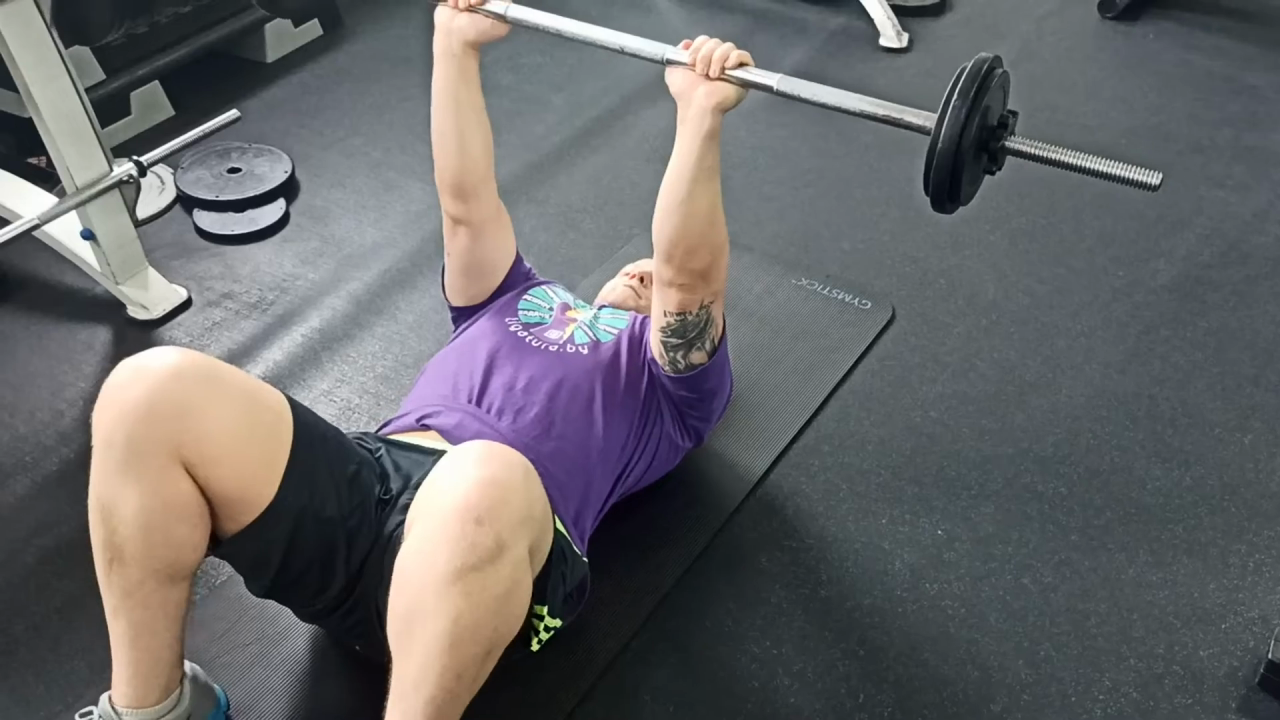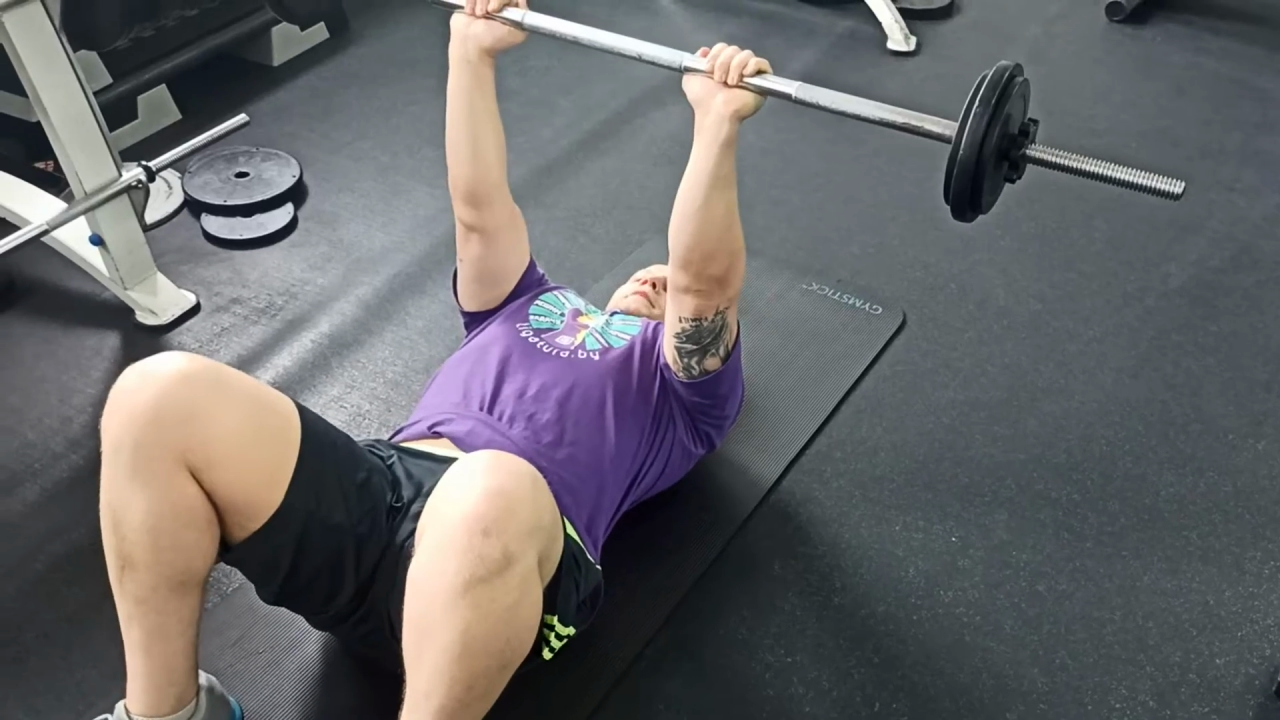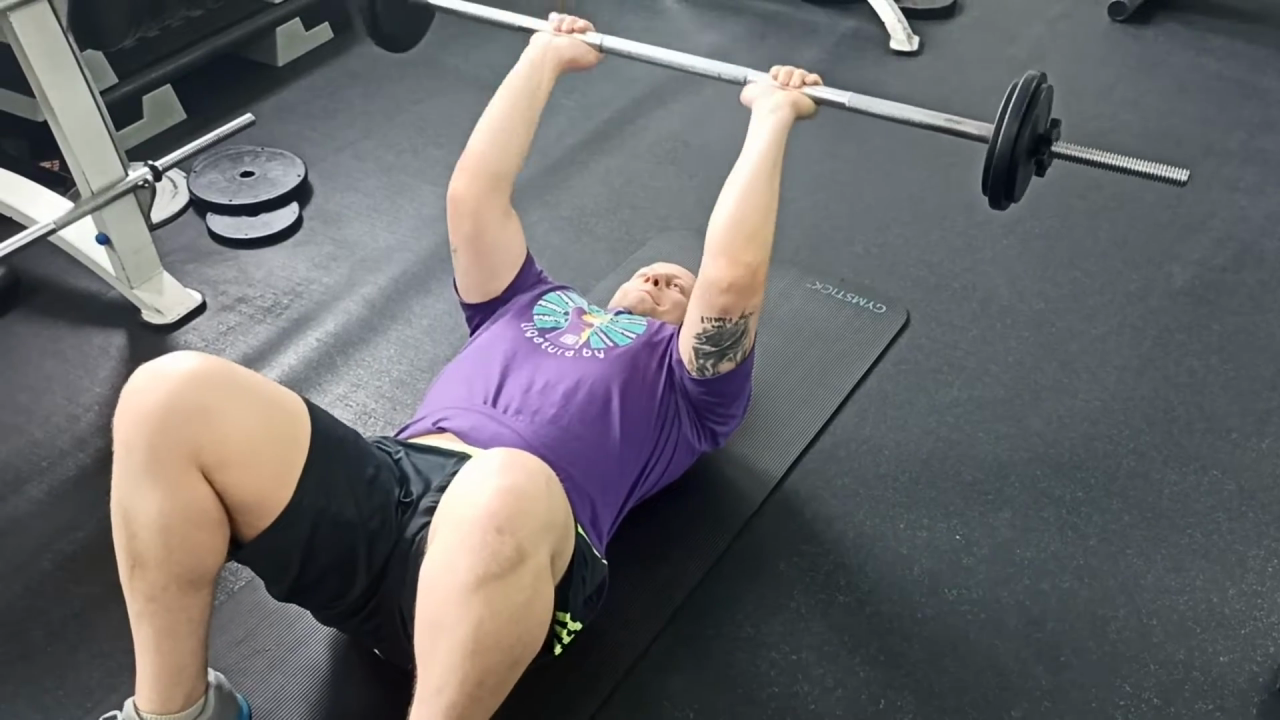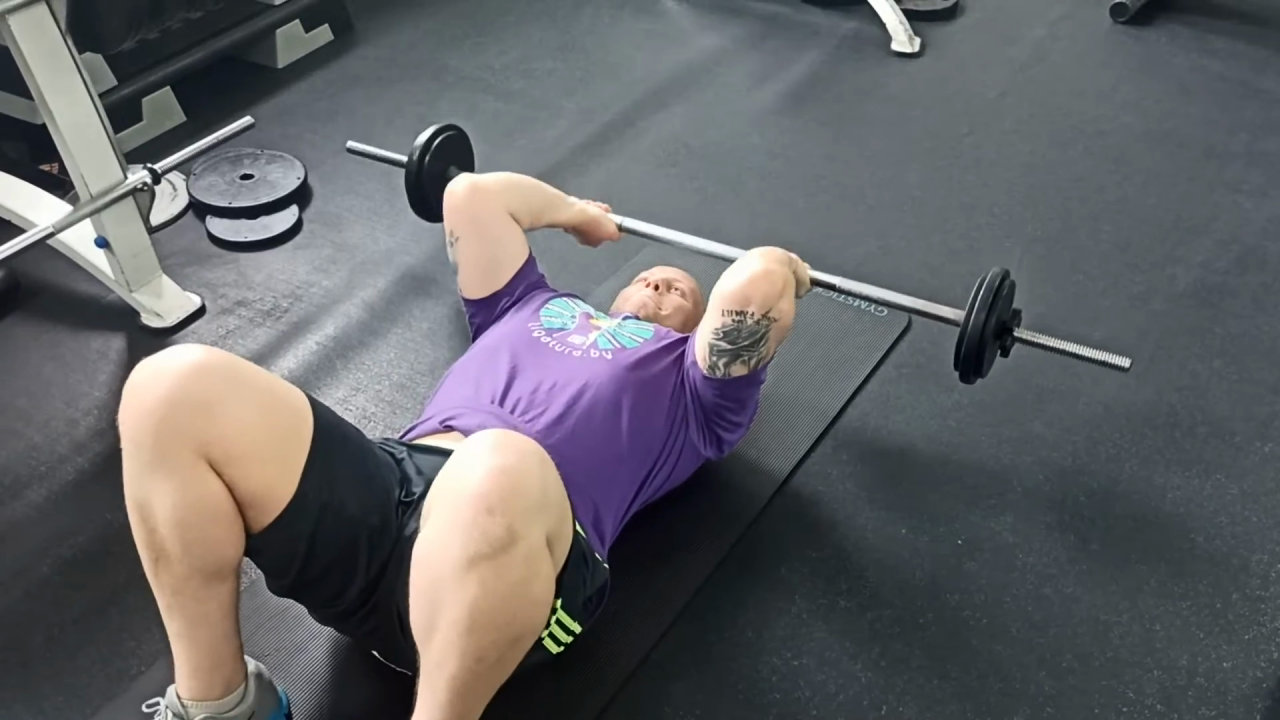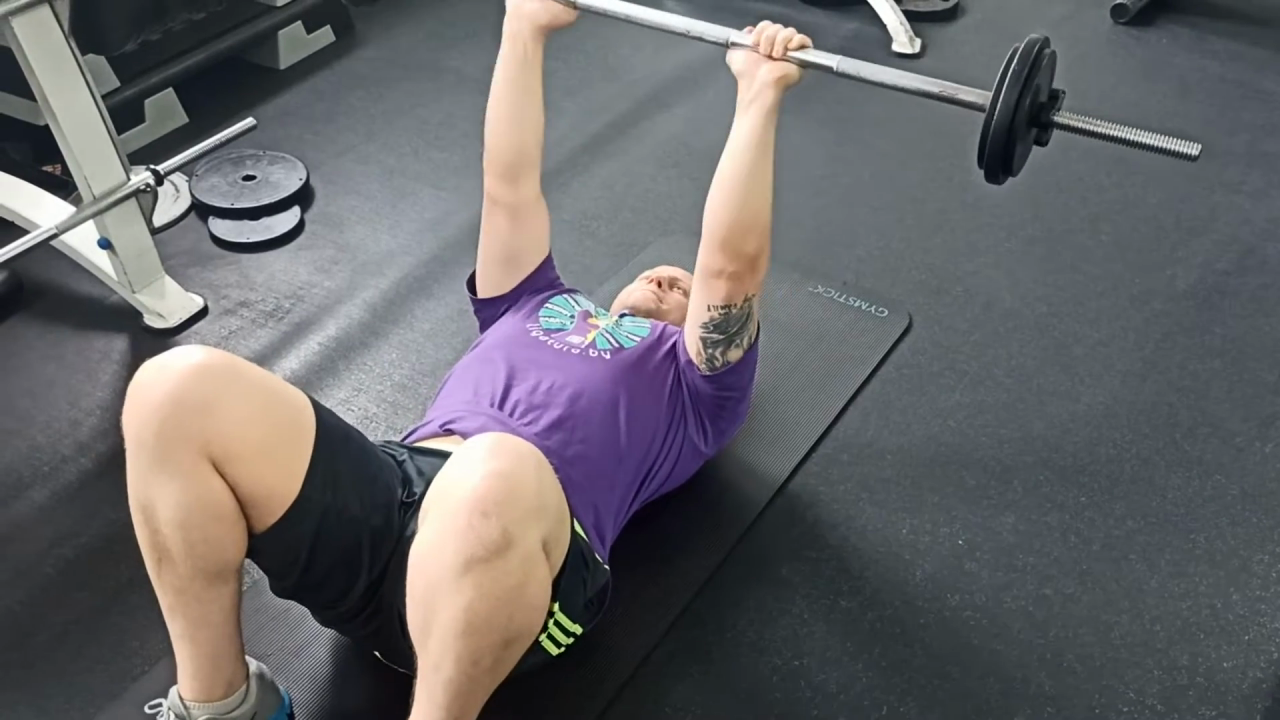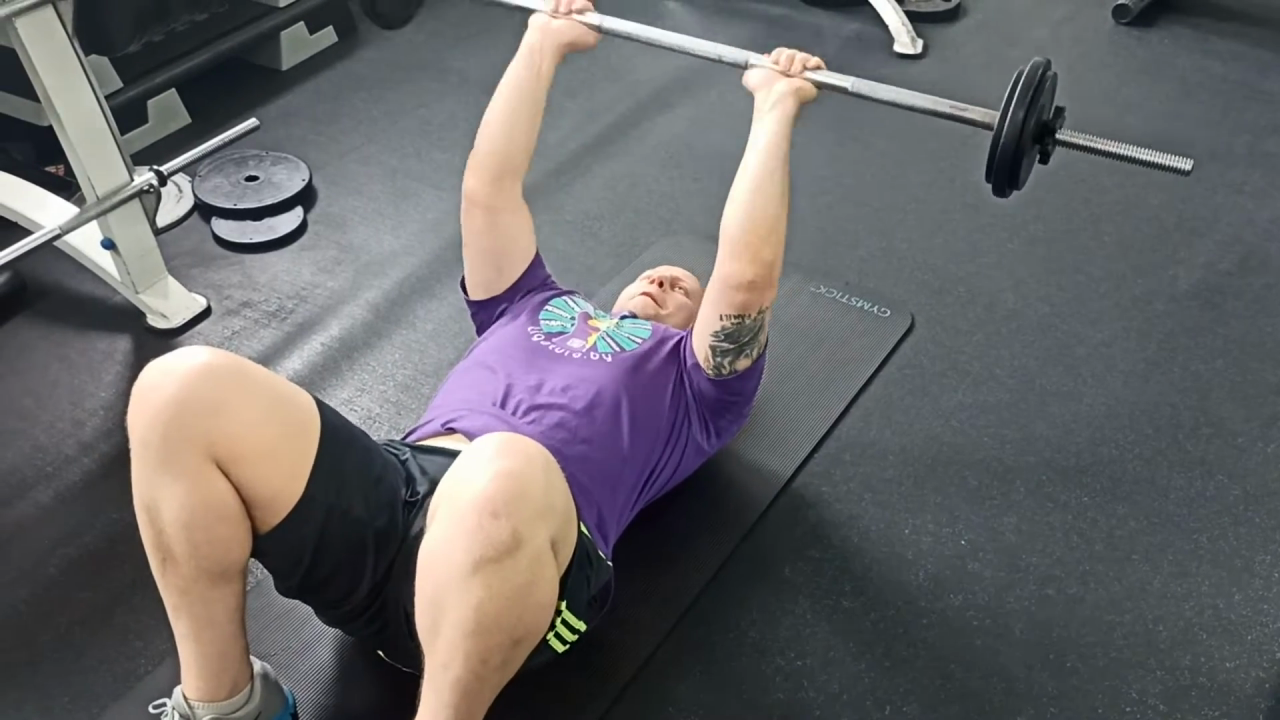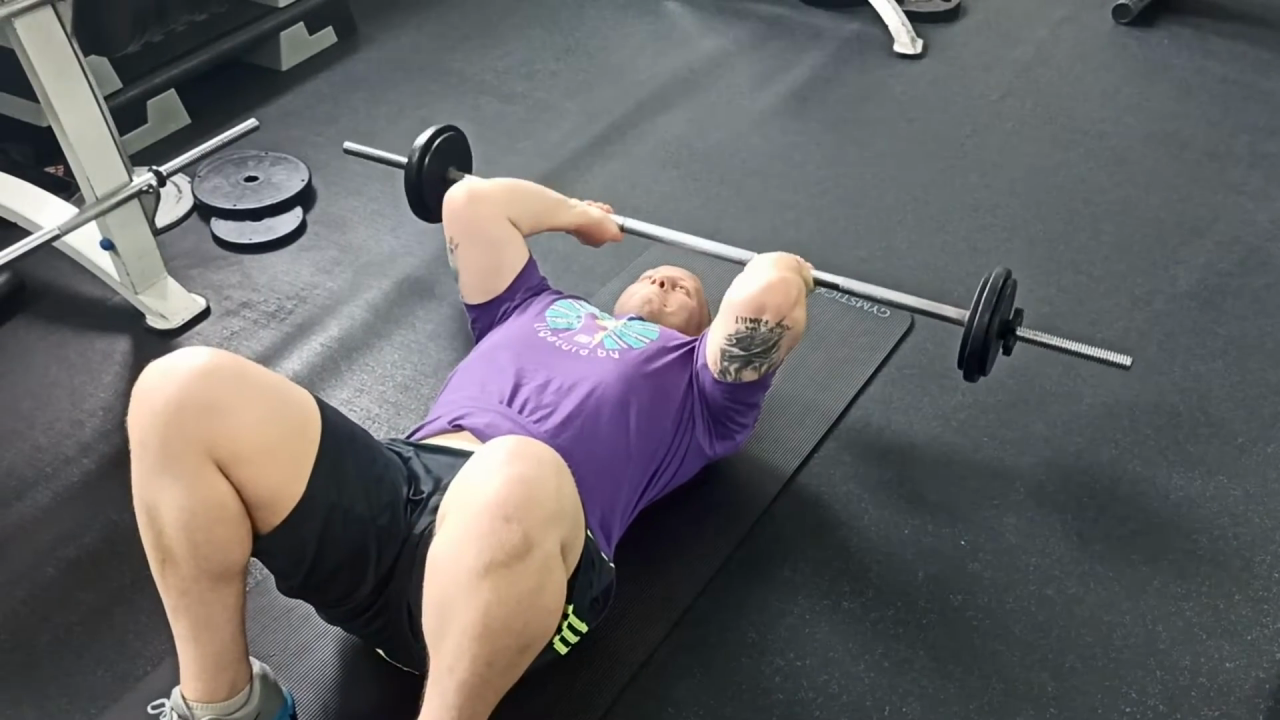
dt=0.7s
person 1, frame 1
left shoulder: (677, 379)
right shoulder: (519, 301)
left elbow: (691, 275)
right elbow: (467, 202)
left wrist: (700, 115)
left hip: (491, 519)
right hip: (366, 481)
left knee: (483, 484)
right knee: (154, 391)
person 1, frame 2
left shoulder: (689, 385)
right shoulder: (531, 306)
left elbow: (706, 282)
right elbow: (480, 210)
left wrist: (717, 120)
left hip: (502, 526)
right hip: (377, 489)
left knee: (489, 497)
right knee: (158, 395)
person 1, frame 3
left shoulder: (690, 378)
right shoulder: (532, 305)
left elbow: (731, 277)
right elbow: (474, 199)
left wrist: (772, 115)
right wrist: (544, 57)
left hip: (511, 518)
right hip: (385, 484)
left knee: (502, 494)
right knee: (169, 394)
person 1, frame 4
left shoulder: (695, 385)
right shoulder: (537, 308)
left elbow: (752, 295)
right elbow: (470, 197)
left wrist: (775, 262)
right wrist: (576, 211)
left hip: (514, 528)
right hip: (389, 486)
left knee: (495, 476)
right knee: (174, 388)
person 1, frame 5
left shoulder: (691, 385)
right shoulder: (537, 306)
left elbow: (732, 263)
right elbow: (509, 188)
left wrist: (759, 94)
left hip: (512, 535)
right hip: (389, 487)
left knee: (493, 479)
right knee: (178, 389)
person 1, frame 6
left shoulder: (694, 381)
right shoulder: (540, 308)
left elbow: (746, 277)
right elbow: (487, 192)
left wrist: (775, 108)
left hip: (514, 523)
right hip: (389, 492)
left knee: (502, 481)
right knee: (181, 390)
person 1, frame 7
left shoulder: (697, 382)
right shoulder: (539, 312)
left elbow: (769, 305)
right elbow: (468, 202)
left wrist: (777, 266)
right wrist: (577, 215)
left hip: (523, 520)
right hip: (398, 485)
left knee: (513, 479)
right knee: (182, 390)
